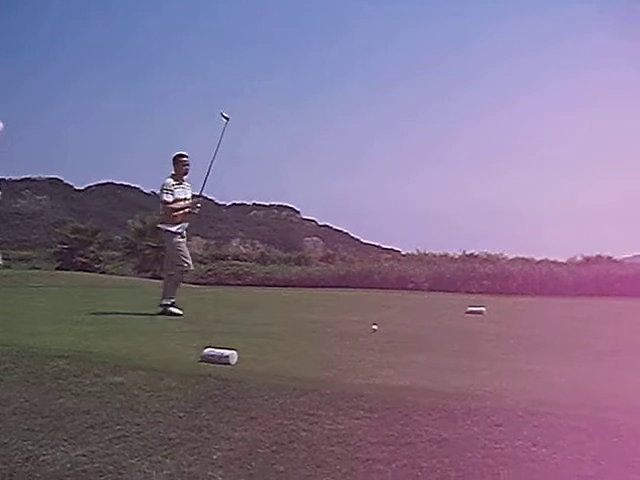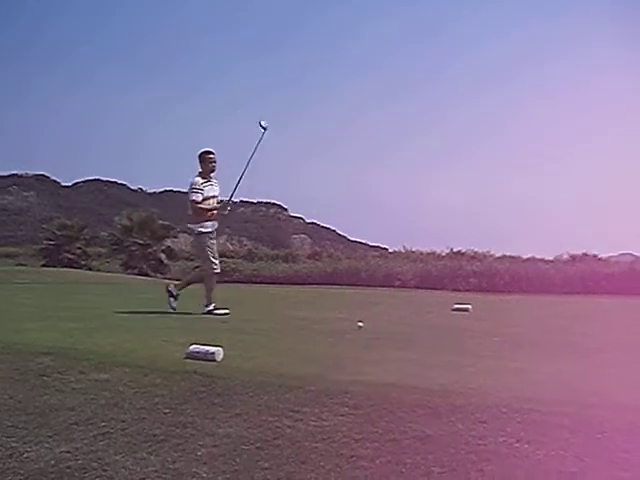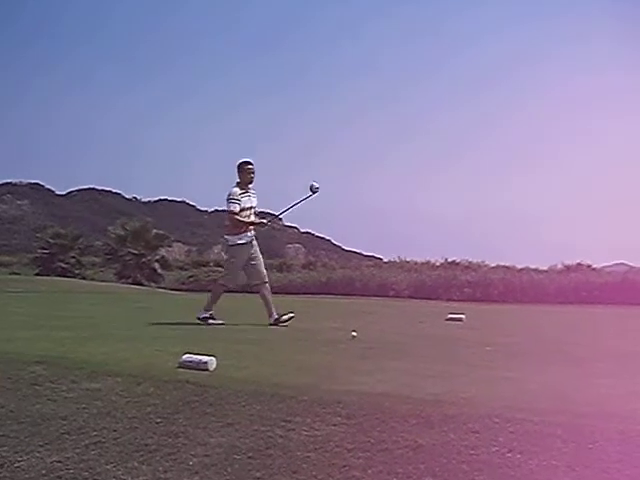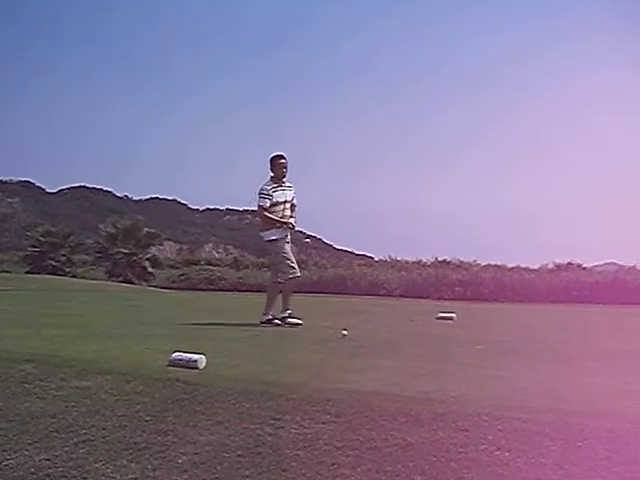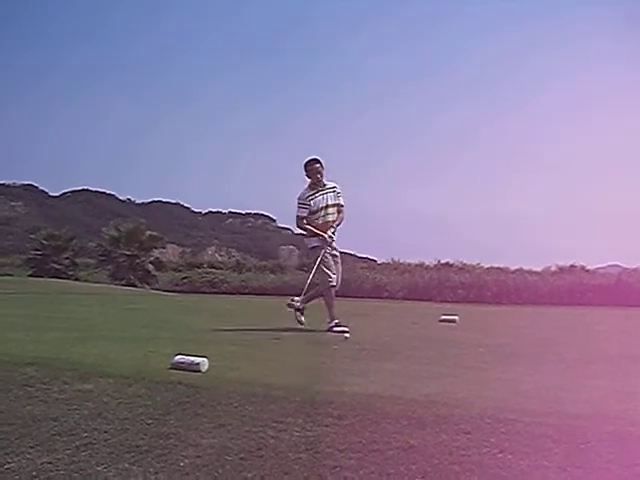
dt=0.4s
person 1, frame 1
left shoulder: (187, 186)
right shoulder: (168, 184)
right elbow: (166, 208)
left wrist: (193, 207)
right wrist: (187, 205)
left hip: (181, 230)
right hip: (171, 230)
left knee: (171, 269)
right knee: (185, 265)
left ankle: (167, 300)
right ankle: (169, 300)
person 1, frame 2
left shoulder: (214, 182)
right shoulder: (197, 183)
right elbow: (195, 207)
left wrist: (220, 208)
right wrist: (215, 207)
left hip: (210, 228)
right hip: (201, 229)
left knee: (210, 268)
right knee: (212, 267)
left ankle: (175, 288)
right ankle: (209, 305)
person 1, frame 3
left shoulder: (252, 193)
right shoulder: (235, 194)
right elbow: (232, 218)
left wrist: (259, 220)
right wrist: (255, 223)
left hip: (250, 240)
right hip: (238, 241)
left knee: (262, 278)
right knee: (229, 279)
left ankle: (273, 316)
right ankle: (206, 312)
person 1, frame 4
left shoulder: (289, 187)
right shoulder: (266, 188)
left elbow: (293, 209)
right elbow: (261, 213)
left wrist: (292, 219)
right wrist: (281, 220)
left hip: (285, 235)
right hip: (273, 236)
left knee: (278, 277)
right knee: (291, 272)
left ankle: (267, 314)
right ankle: (285, 312)
person 1, frame 5
left shoulder: (334, 188)
right shoulder: (304, 196)
left elbow: (340, 214)
right elbow: (300, 223)
left wrist: (331, 229)
right wrist: (319, 234)
left hip: (331, 239)
right hip: (316, 241)
left knee: (334, 281)
right knee: (328, 281)
left ankle: (300, 302)
right ankle: (333, 320)
